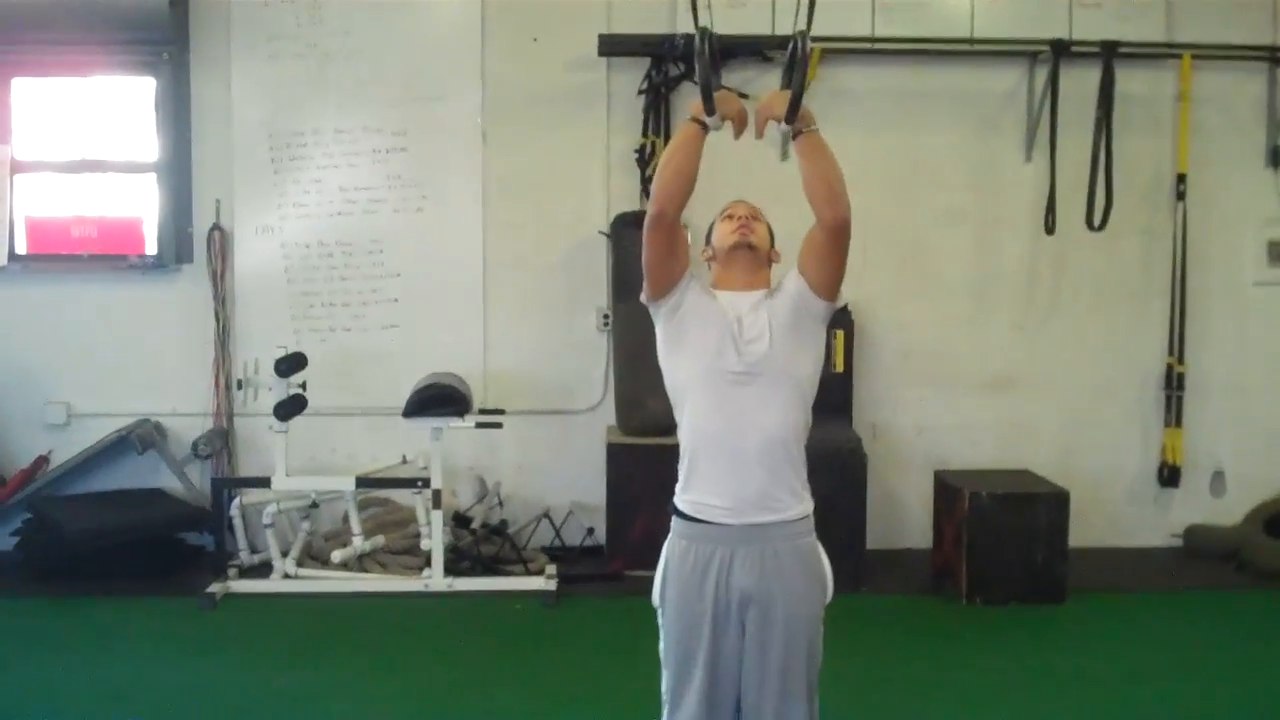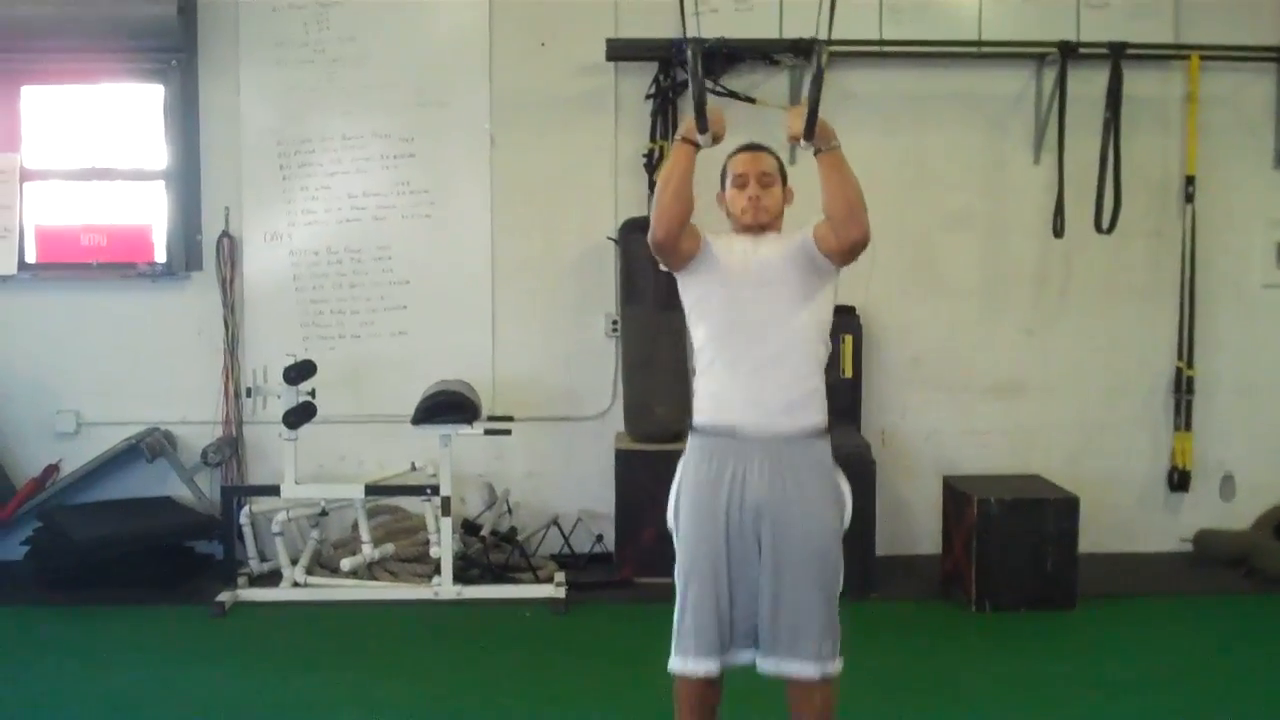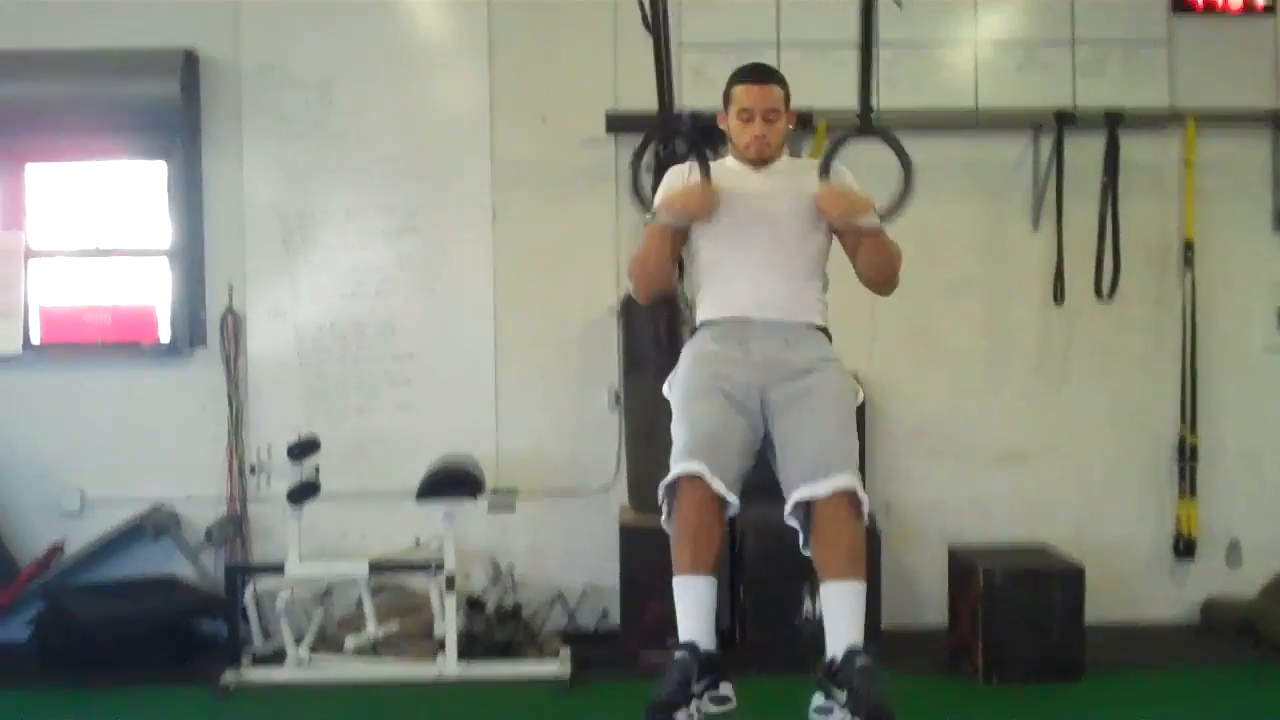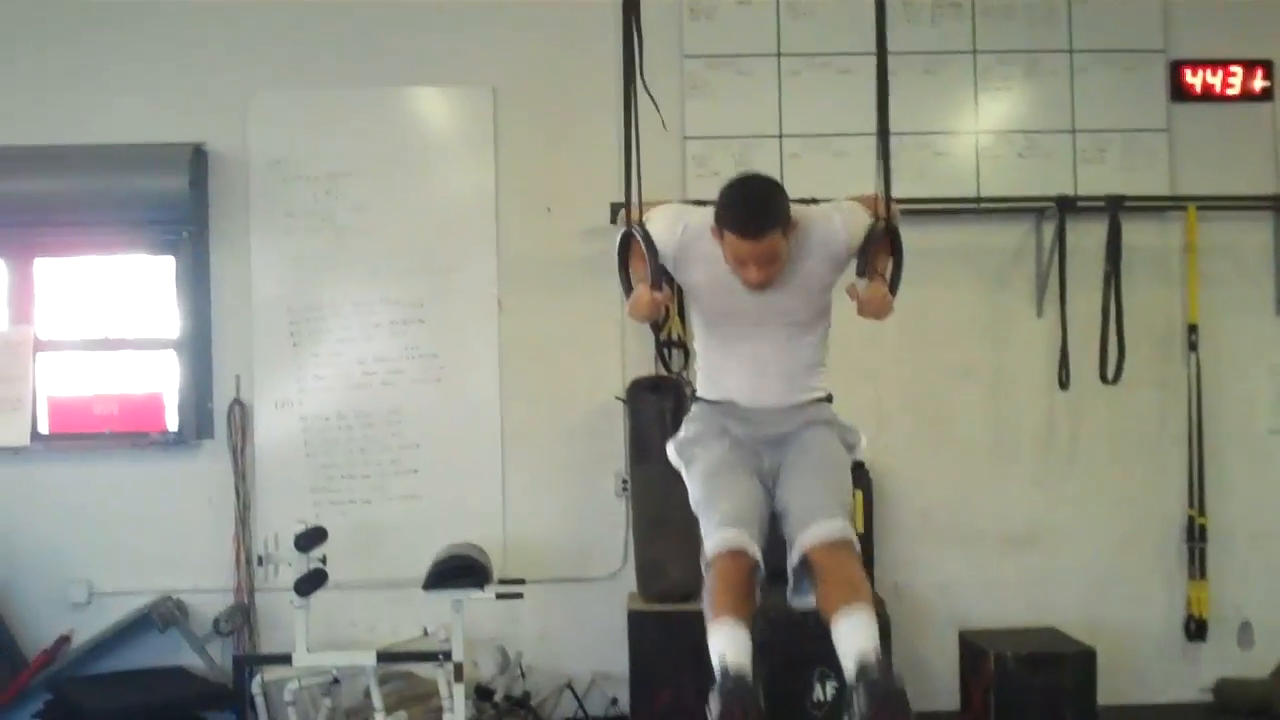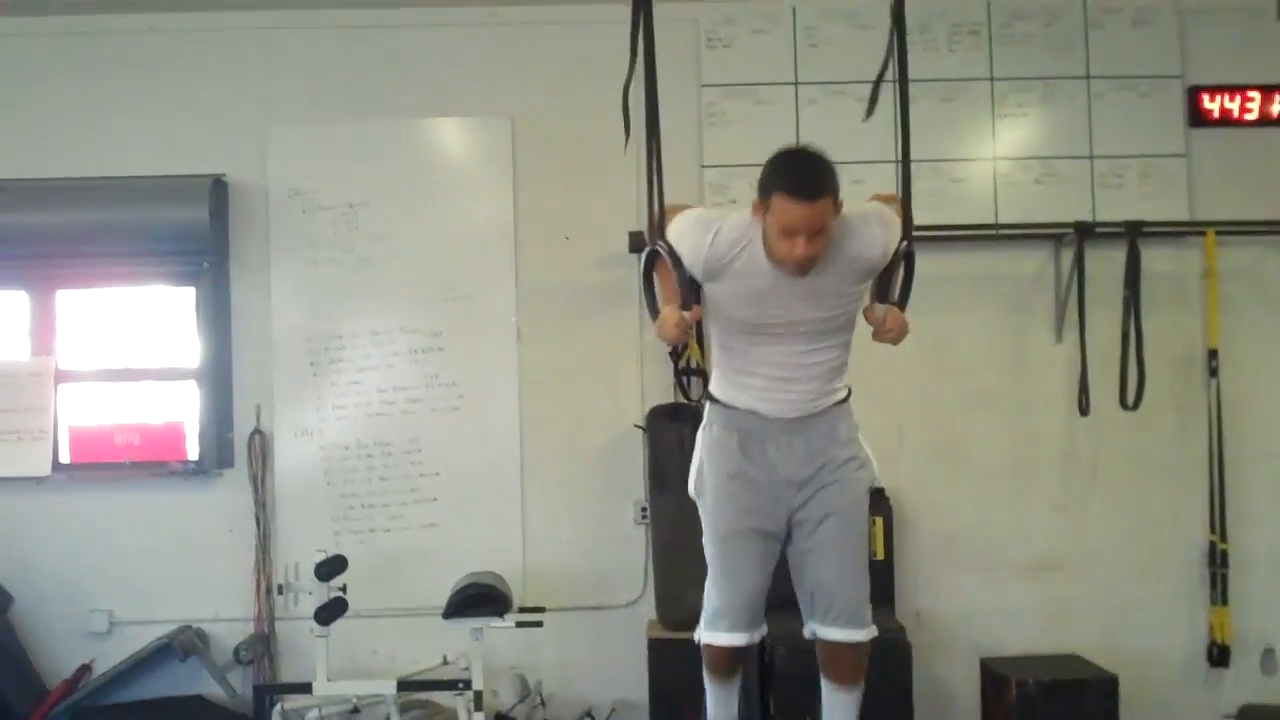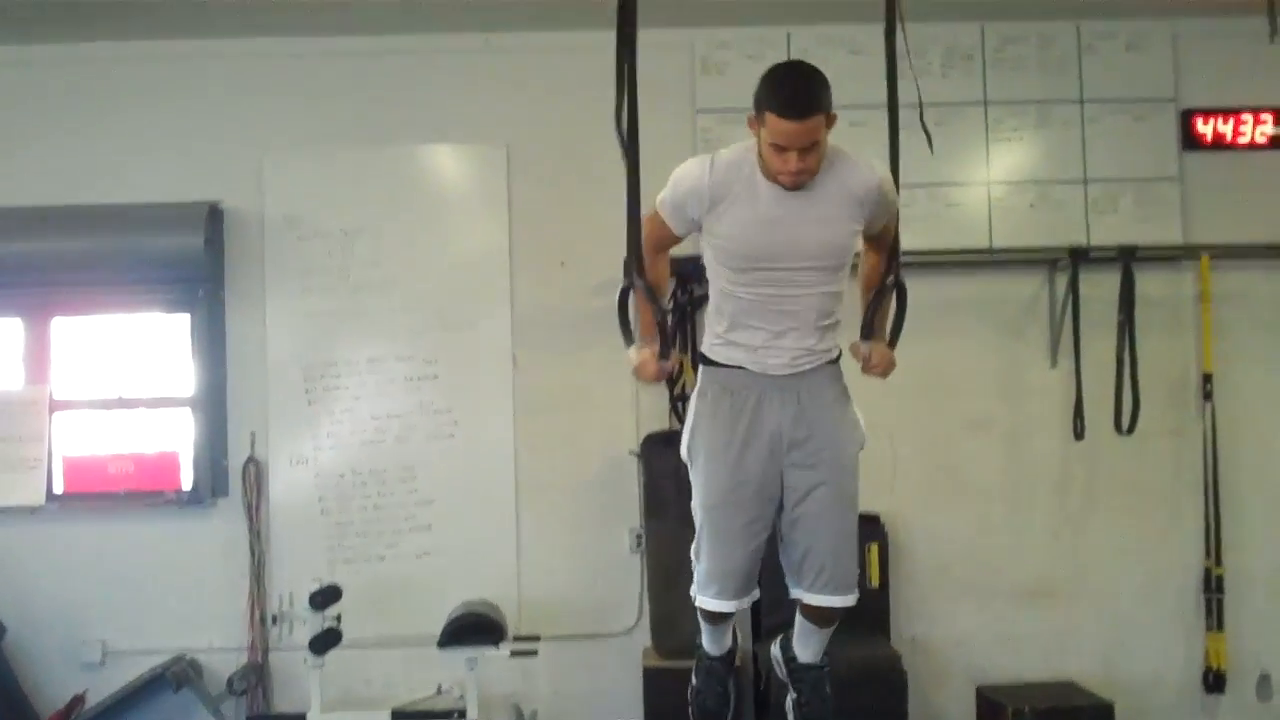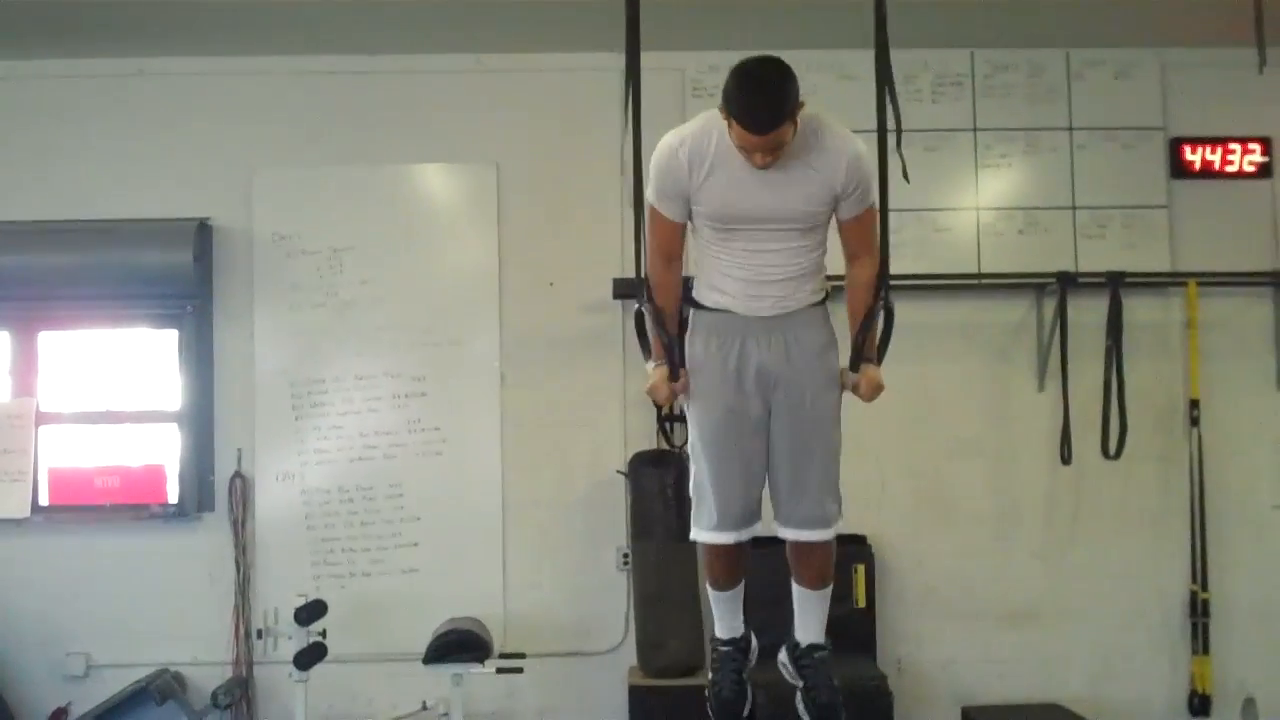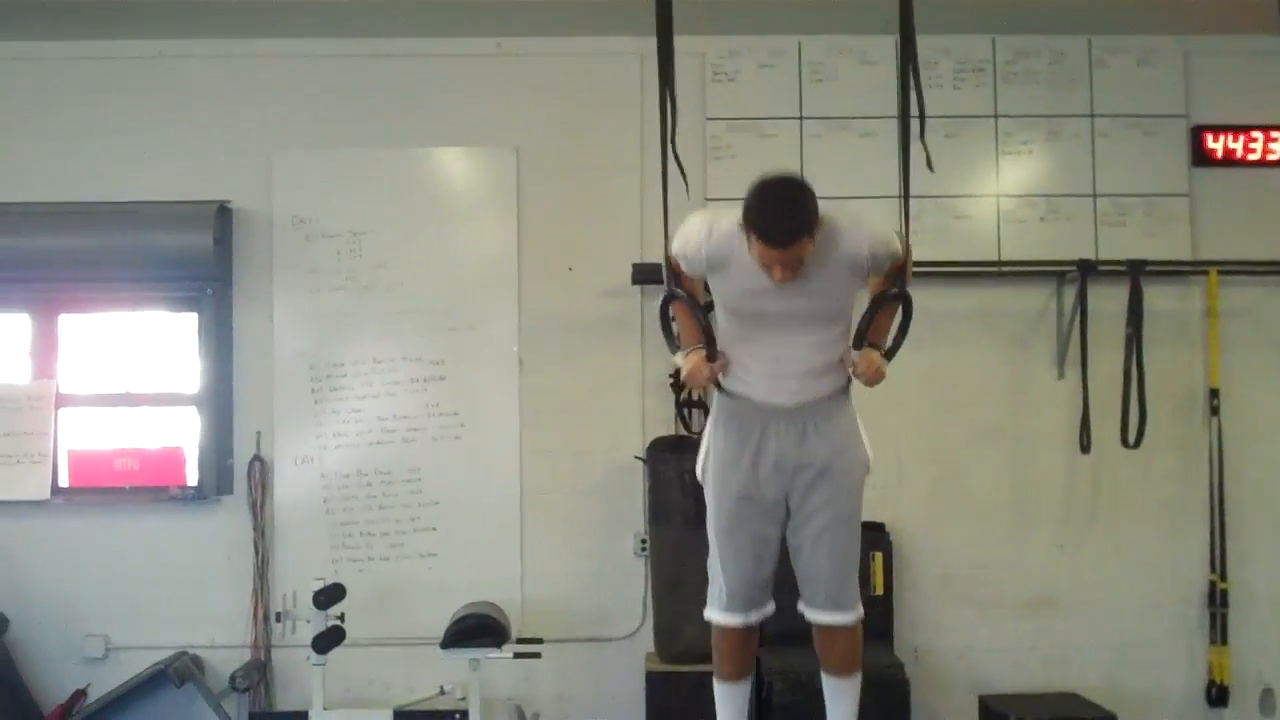
dt=0.4s
person 1, frame 1
left shoulder: (800, 307)
right shoulder: (680, 306)
left elbow: (834, 215)
right elbow: (662, 211)
left wrist: (802, 124)
right wrist: (700, 117)
left hip: (785, 542)
right hip: (699, 540)
person 1, frame 2
left shoulder: (809, 256)
right shoulder: (701, 260)
left elbow: (853, 231)
right elbow: (661, 232)
left wrist: (824, 142)
right wrist: (689, 138)
left hip: (800, 461)
right hip: (716, 462)
left knee: (810, 658)
right knee: (698, 654)
person 1, frame 3
left shoulder: (823, 182)
right shoulder: (687, 179)
left elbow: (884, 279)
right elbow: (645, 288)
left wrist: (864, 220)
right wrist: (668, 216)
left hip: (804, 350)
right hip: (720, 346)
left knee: (832, 490)
right knee: (696, 478)
left ankle: (846, 664)
right ankle: (696, 656)
person 1, frame 4
left shoulder: (833, 231)
right shoulder: (679, 234)
left elbow: (878, 207)
right elbow: (638, 222)
left wrist: (878, 283)
right wrist: (642, 288)
left hip: (806, 418)
right hip: (721, 420)
left knee: (827, 537)
right knee: (731, 544)
person 1, frame 5
left shoulder: (868, 241)
right shoulder: (710, 242)
left elbow: (892, 203)
right elbow: (665, 224)
left wrist: (885, 309)
right wrist: (669, 306)
left hip: (827, 432)
right hip: (739, 430)
left knee: (845, 613)
right knee: (732, 613)
person 1, frame 6
left shoulder: (864, 186)
right shoulder: (704, 180)
right elbow: (650, 250)
left wrist: (877, 333)
right wrist: (648, 340)
left hip: (819, 389)
right hip: (731, 388)
left knee: (832, 575)
right knee: (723, 572)
left ankle: (804, 659)
right ankle: (715, 653)
person 1, frame 7
left shoulder: (841, 152)
right shoulder: (682, 150)
left elbow: (863, 258)
right elbow: (663, 258)
left wrist: (865, 355)
right wrist: (662, 356)
left hip: (805, 333)
right hip: (719, 335)
left knee: (812, 512)
right knee: (722, 512)
left ankle: (809, 650)
right ankle: (730, 644)
person 1, frame 8
left shoulder: (860, 245)
right shoulder: (707, 239)
left elbow: (899, 267)
right elbow: (677, 273)
left wrist: (875, 347)
right wrist: (692, 347)
left hip: (826, 421)
right hip: (742, 419)
left knee: (835, 599)
right knee: (735, 598)
